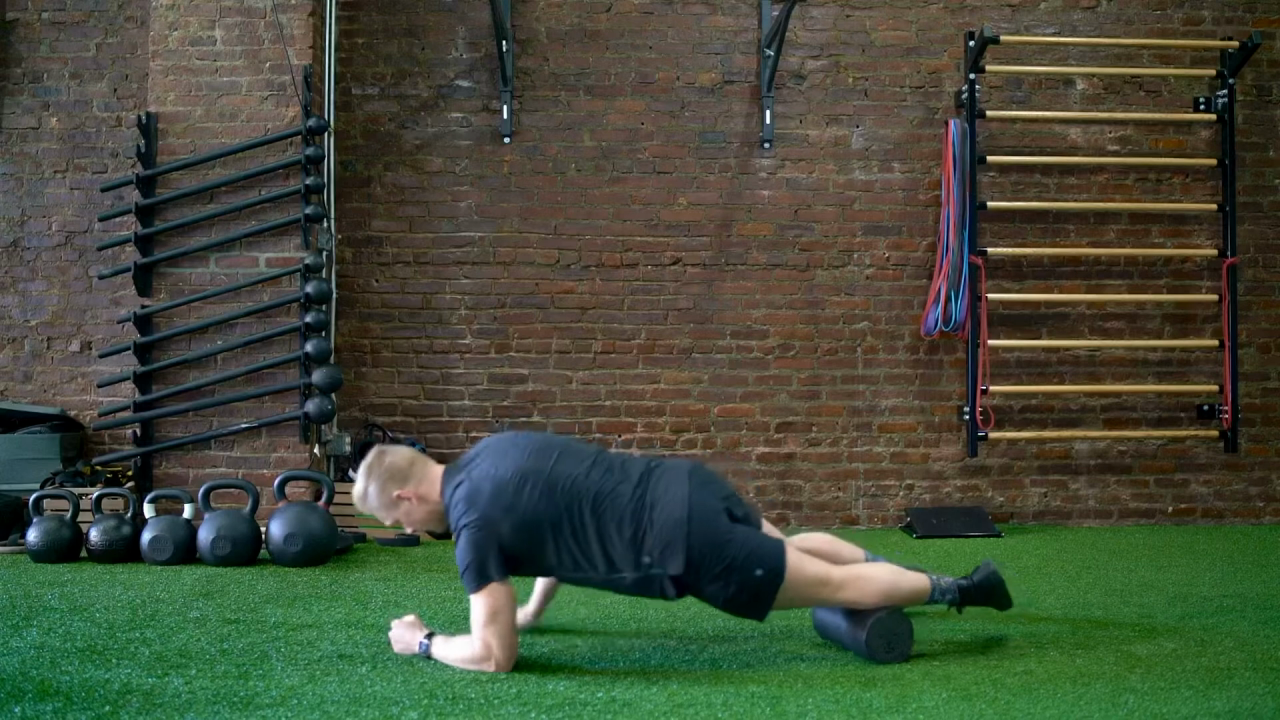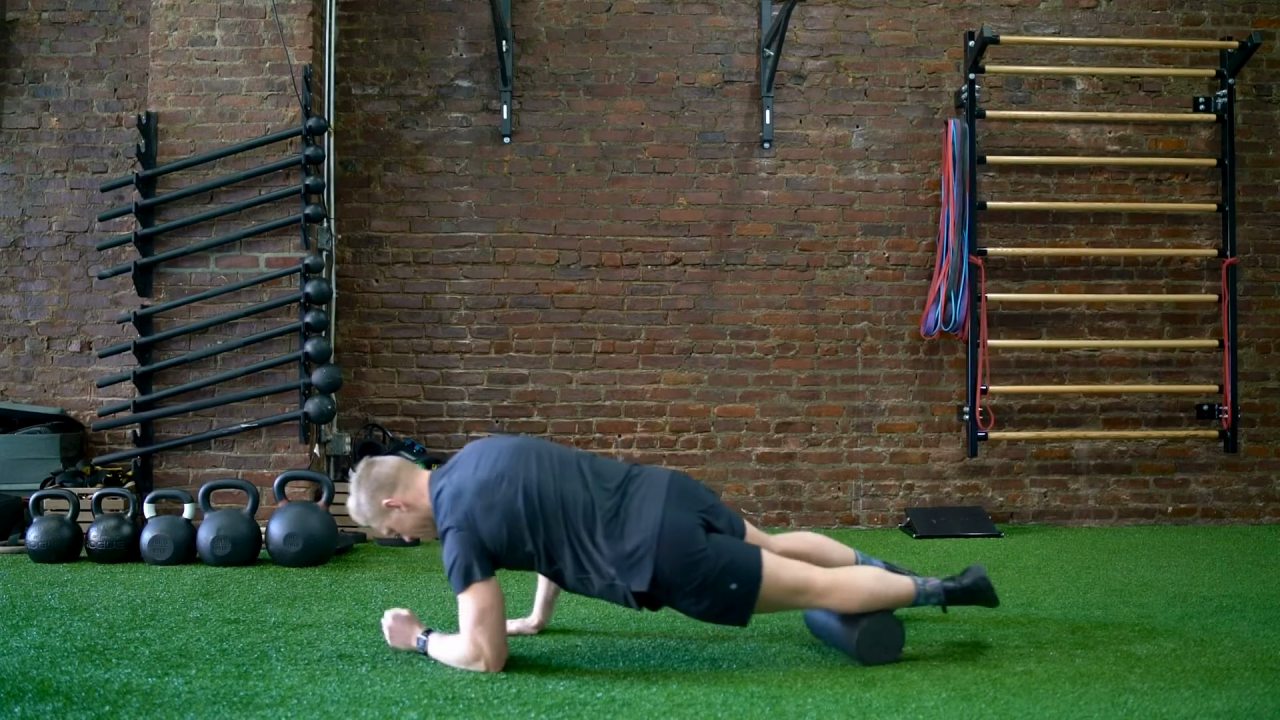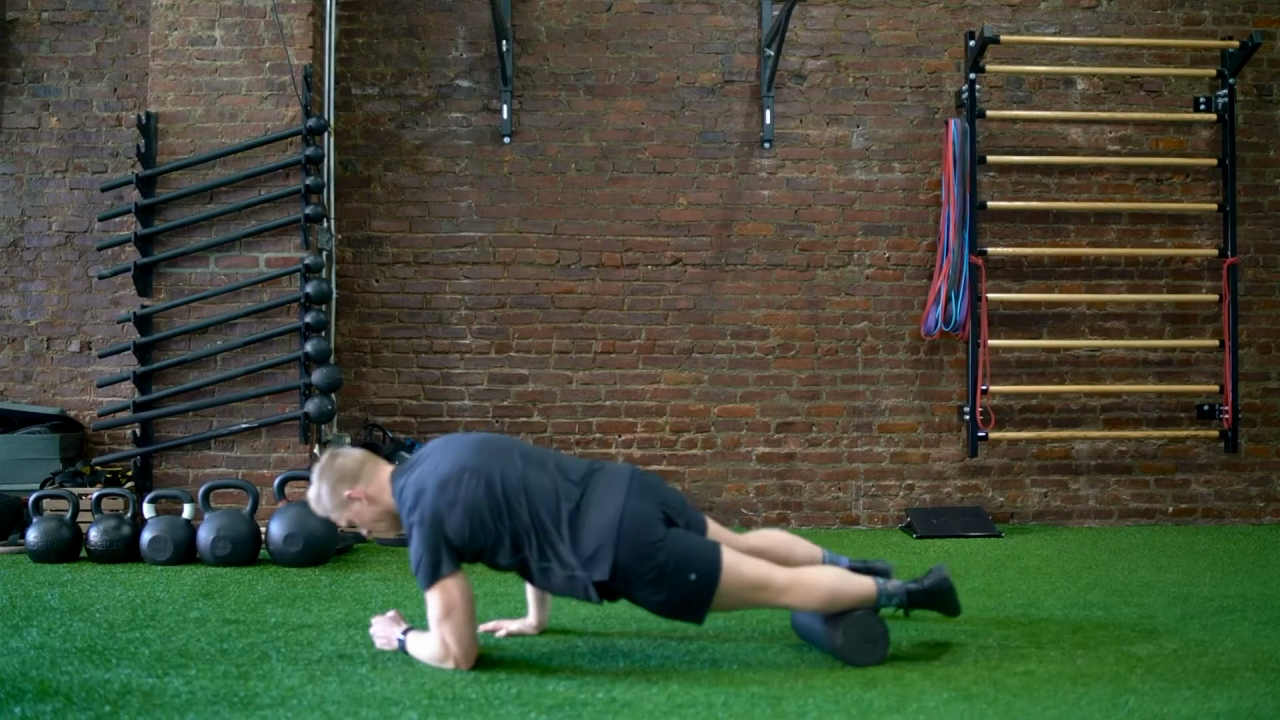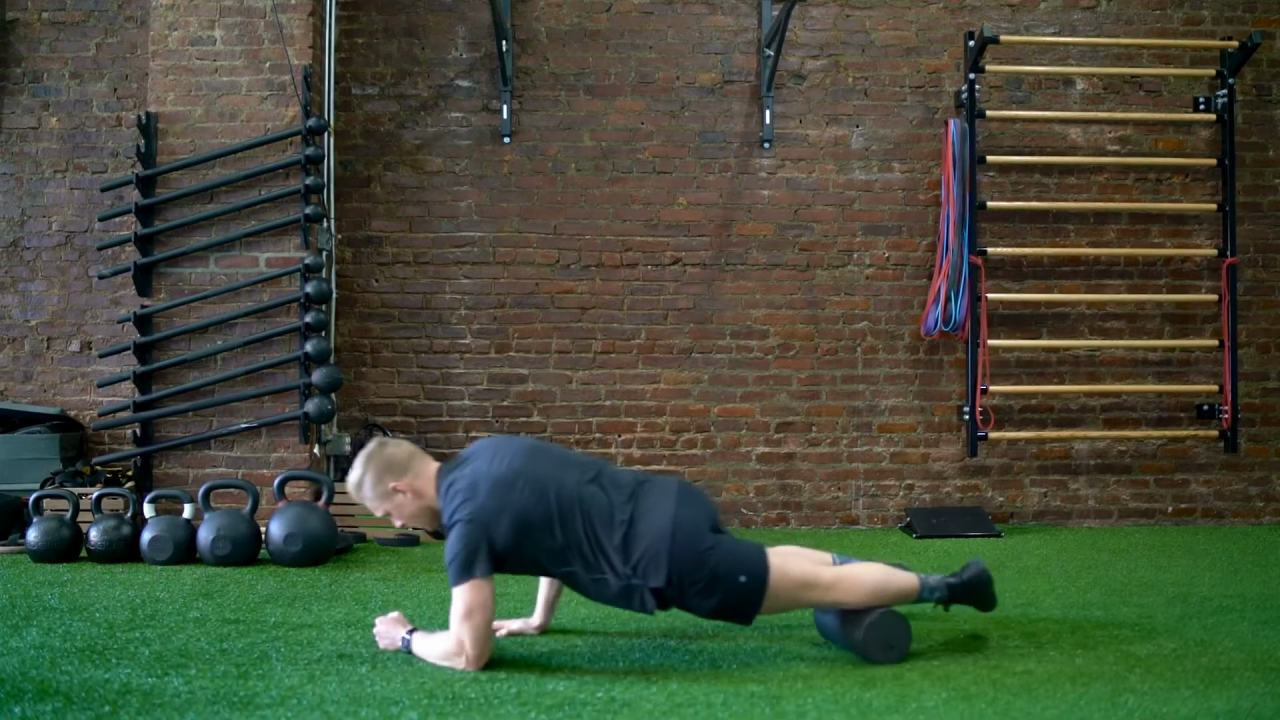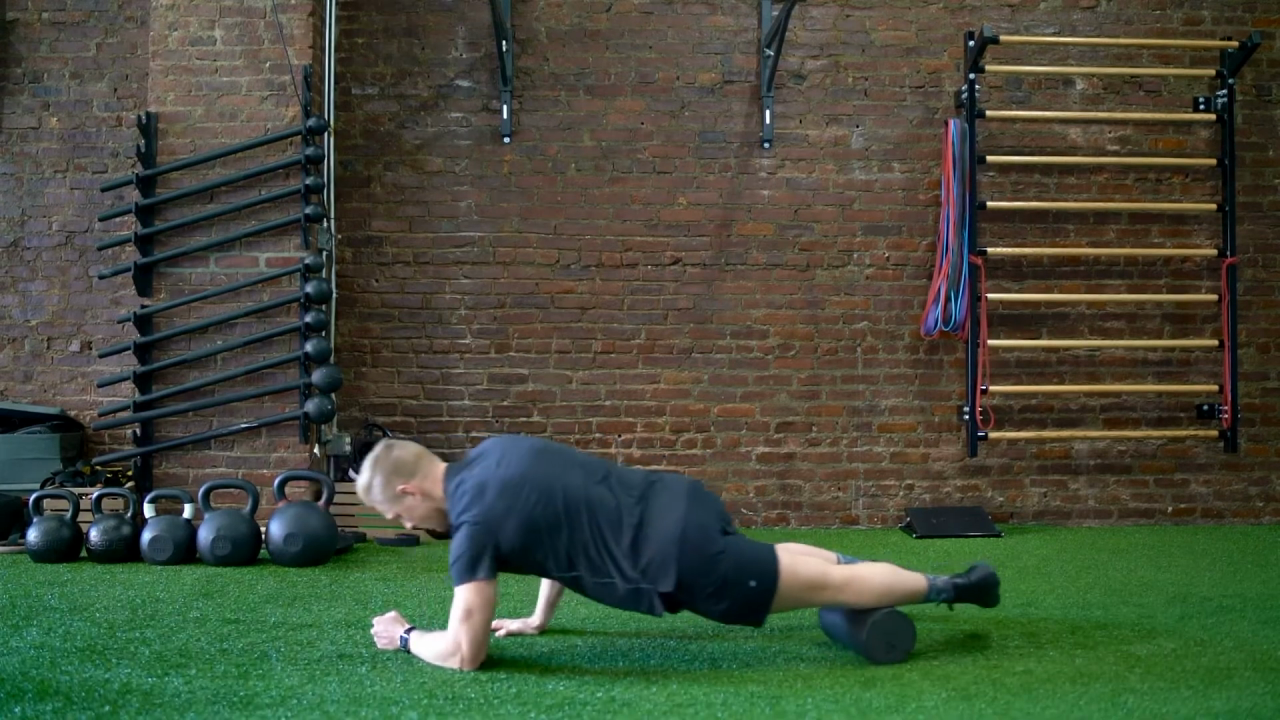
dt=1s
person 1, frame 1
left shoulder: (475, 520)
right shoulder: (490, 452)
left elbow: (494, 655)
left wrist: (424, 642)
right wrist: (534, 605)
left hip: (686, 542)
right hip: (686, 487)
left knee: (831, 585)
right knee: (787, 545)
left ankle: (958, 588)
right ankle: (882, 566)
person 1, frame 2
left shoulder: (459, 524)
right shoulder: (479, 456)
left elbow: (484, 656)
left wrist: (419, 638)
right wrist: (537, 617)
left hip: (664, 554)
right hip: (667, 493)
left knee: (811, 588)
right knee: (771, 545)
left ankle: (945, 588)
right ankle: (876, 566)
person 1, frame 3
left shoulder: (424, 516)
right shoulder: (443, 455)
left elbow: (457, 653)
left wrist: (399, 637)
right wrist: (535, 617)
left hip: (624, 546)
right hip: (628, 489)
left knee: (774, 587)
right knee: (738, 544)
left ankle: (906, 592)
right ankle: (851, 568)
person 1, frame 4
left shoulder: (468, 518)
right shoulder: (484, 454)
left elbow: (467, 653)
left wrist: (405, 638)
right wrist: (538, 618)
left hip: (666, 556)
right hip: (667, 504)
left knee: (816, 589)
right knee: (760, 558)
left ankle: (946, 586)
right ankle: (849, 564)
person 1, frame 5
left shoulder: (474, 520)
right shoulder: (493, 453)
left elbow: (464, 654)
left wrist: (403, 636)
right wrist: (536, 619)
left hip: (677, 557)
right hip: (676, 503)
left knee: (821, 587)
right knee: (765, 558)
left ankle: (952, 586)
right ankle: (856, 563)
